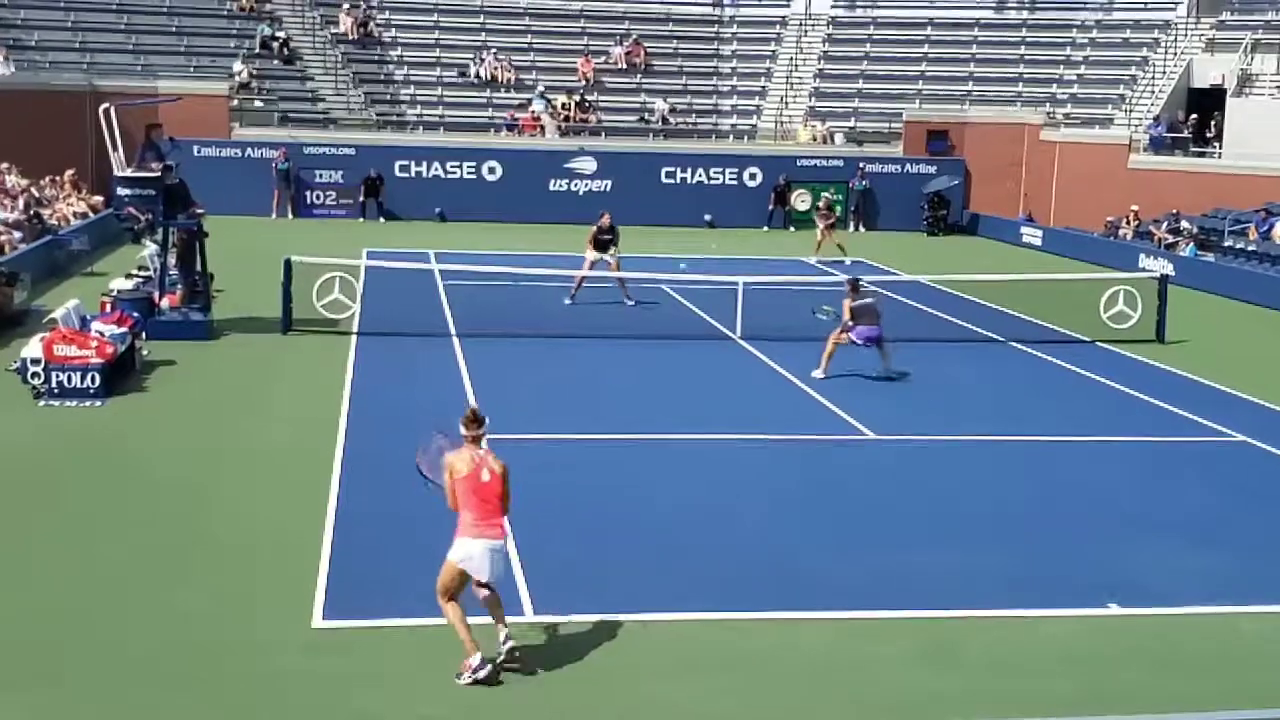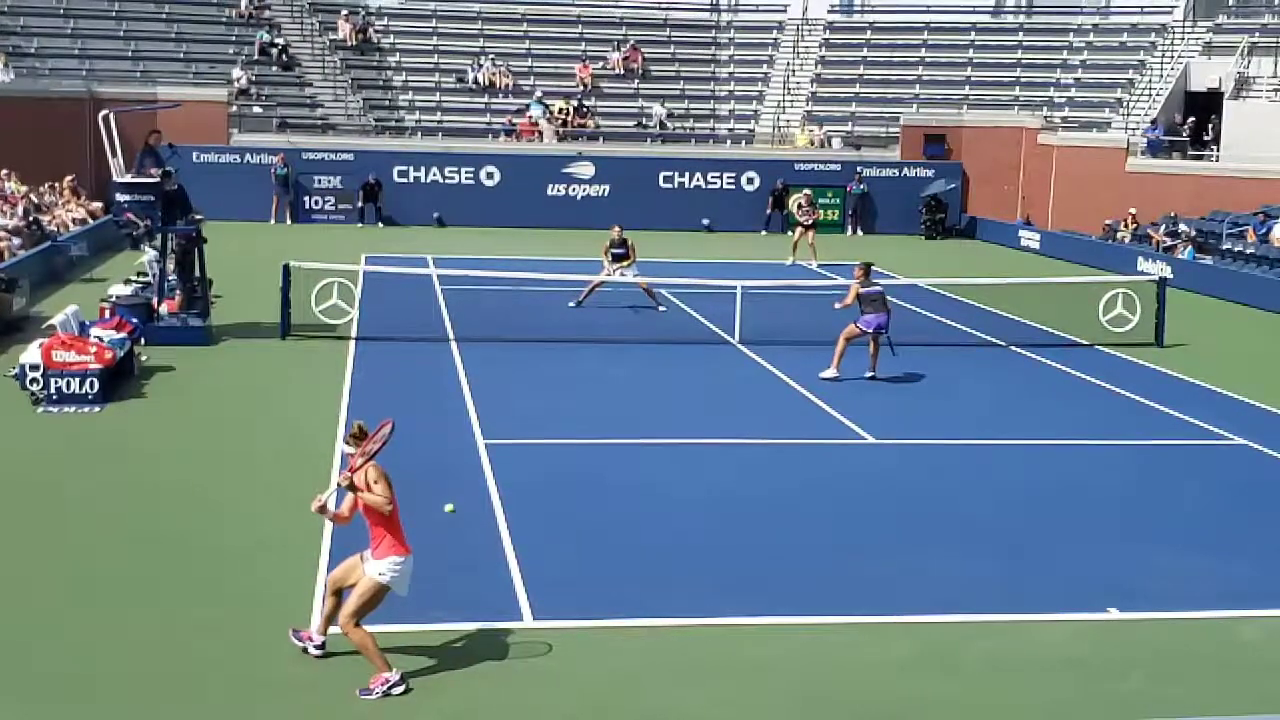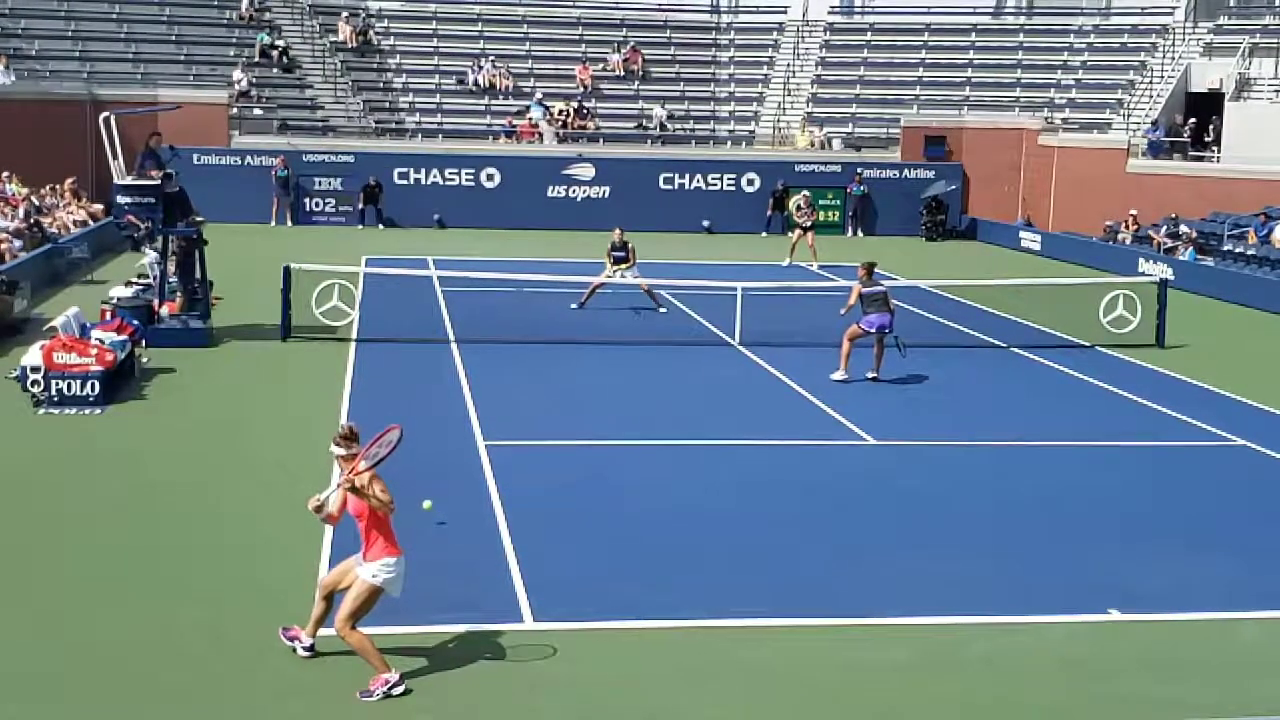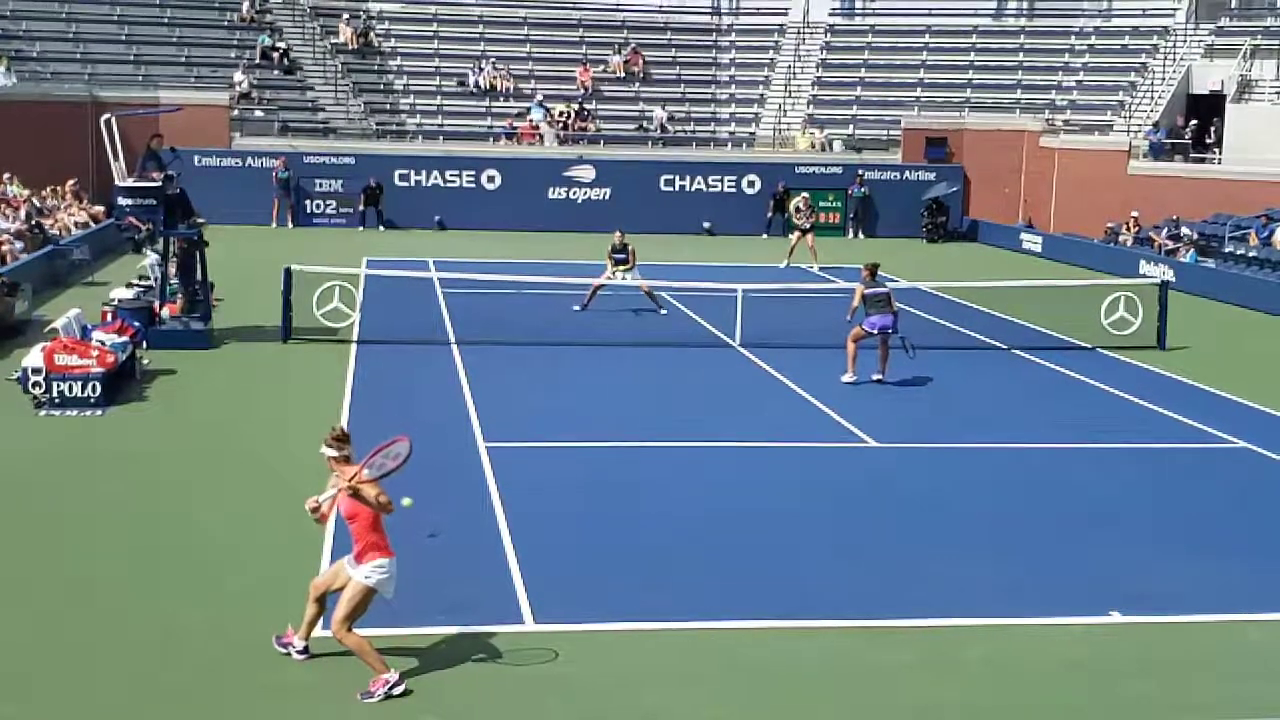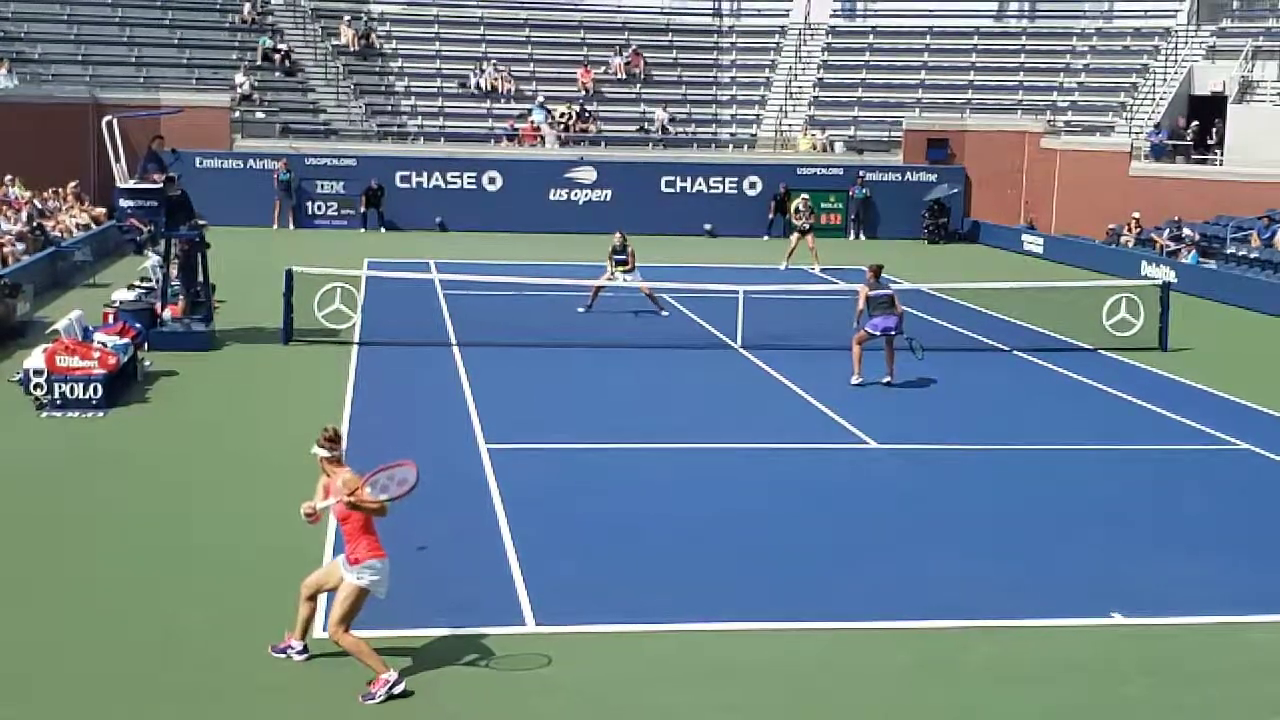
dt=1s
person 1, frame 1
left shoulder: (452, 459)
right shoulder: (500, 465)
left elbow: (453, 504)
left hip: (467, 541)
right hip: (497, 542)
left knee: (446, 597)
right knee: (482, 587)
left ankle: (476, 660)
right ankle: (505, 636)
person 1, frame 2
left shoulder: (372, 470)
right shoulder: (357, 475)
left elbow: (386, 506)
right elbow: (344, 517)
left wrist: (355, 491)
right wrist: (325, 511)
left hip: (391, 559)
right hip: (377, 554)
left knee: (347, 621)
right knee: (333, 582)
left ankle: (390, 678)
right ankle: (317, 639)
person 1, frame 3
left shoulder: (366, 475)
right shoulder: (347, 480)
left elbow: (389, 508)
right elbow: (334, 518)
left wrist: (358, 493)
right wrist: (320, 511)
left hip: (383, 561)
right hip: (368, 556)
left knee: (343, 626)
right knee: (326, 586)
left ankle: (389, 679)
right ankle: (306, 640)
person 1, frame 4
left shoulder: (358, 475)
right shoulder: (336, 480)
left elbow: (387, 507)
right elbow: (323, 518)
left wrist: (358, 495)
right wrist: (314, 509)
left hip: (375, 563)
right hip: (359, 558)
left knee: (340, 628)
right knee: (317, 588)
left ankle: (389, 678)
right ankle: (299, 642)
person 1, frame 5
left shoulder: (347, 478)
right shoulder: (326, 480)
left elbow: (382, 509)
right elbow: (314, 519)
left wrist: (356, 505)
right wrist: (308, 511)
left hip: (367, 563)
right hip: (352, 559)
left knee: (337, 631)
right knee: (308, 588)
left ankle: (388, 678)
right ankle: (297, 644)
